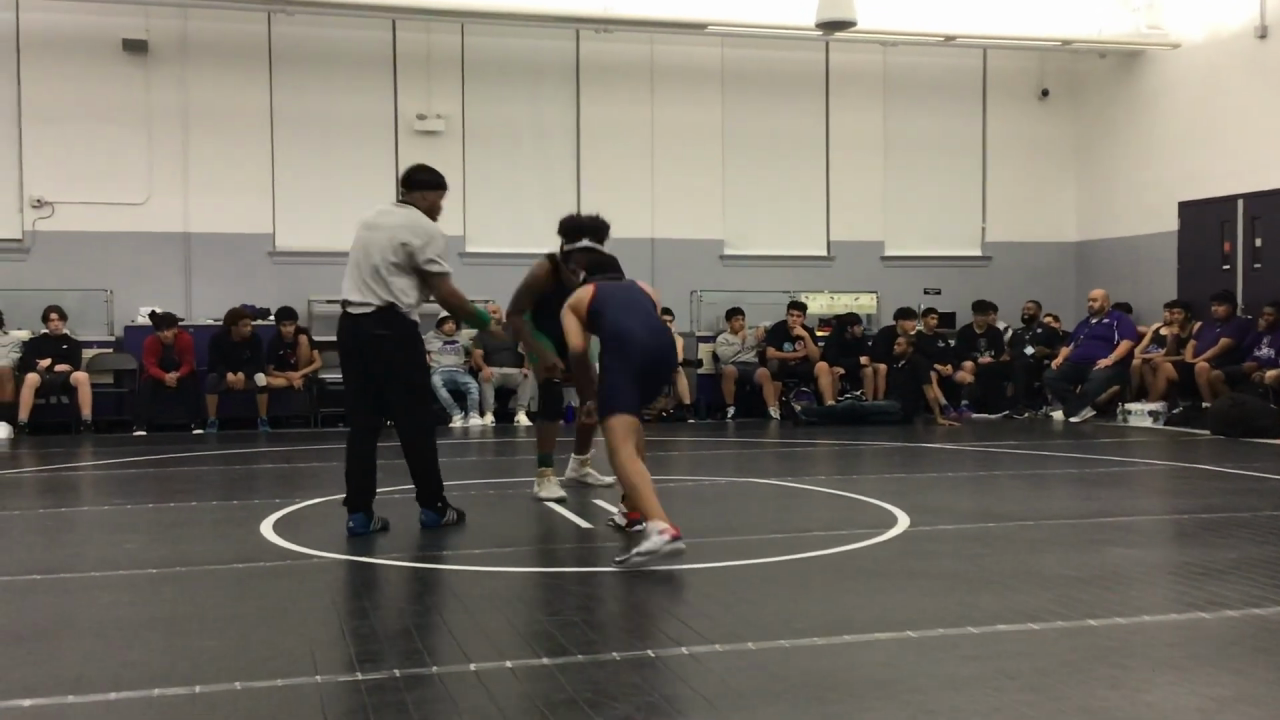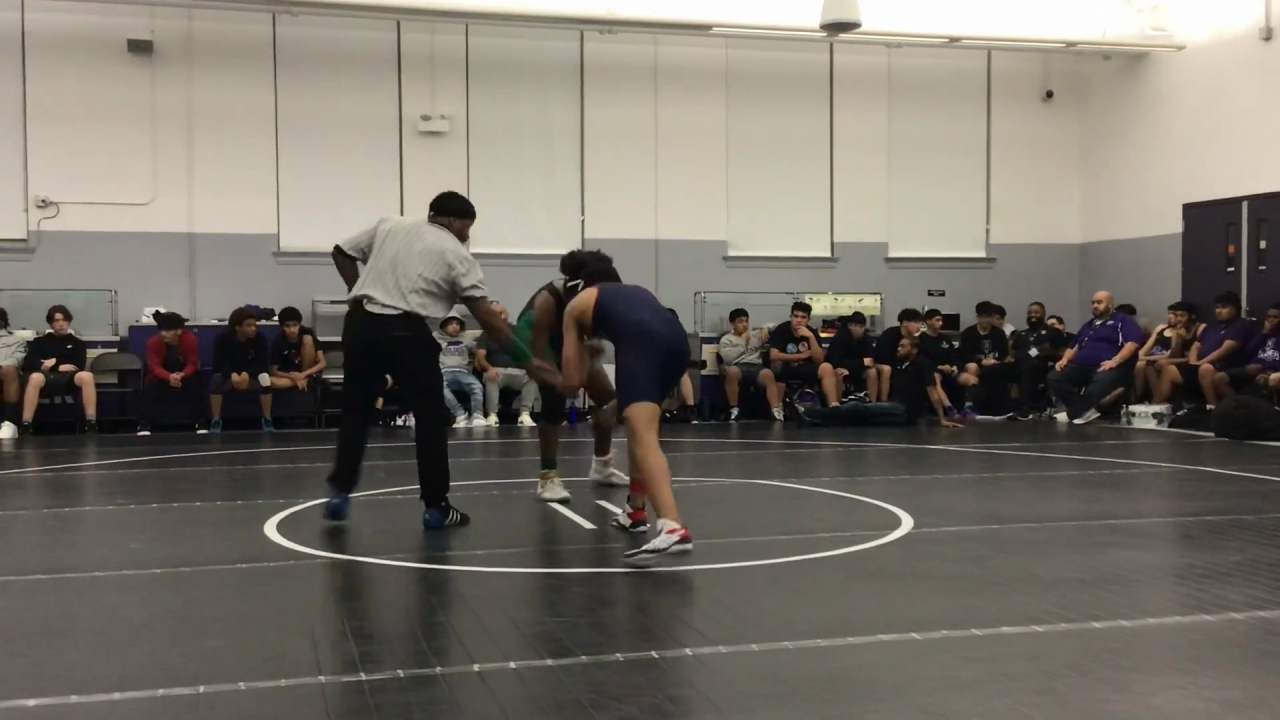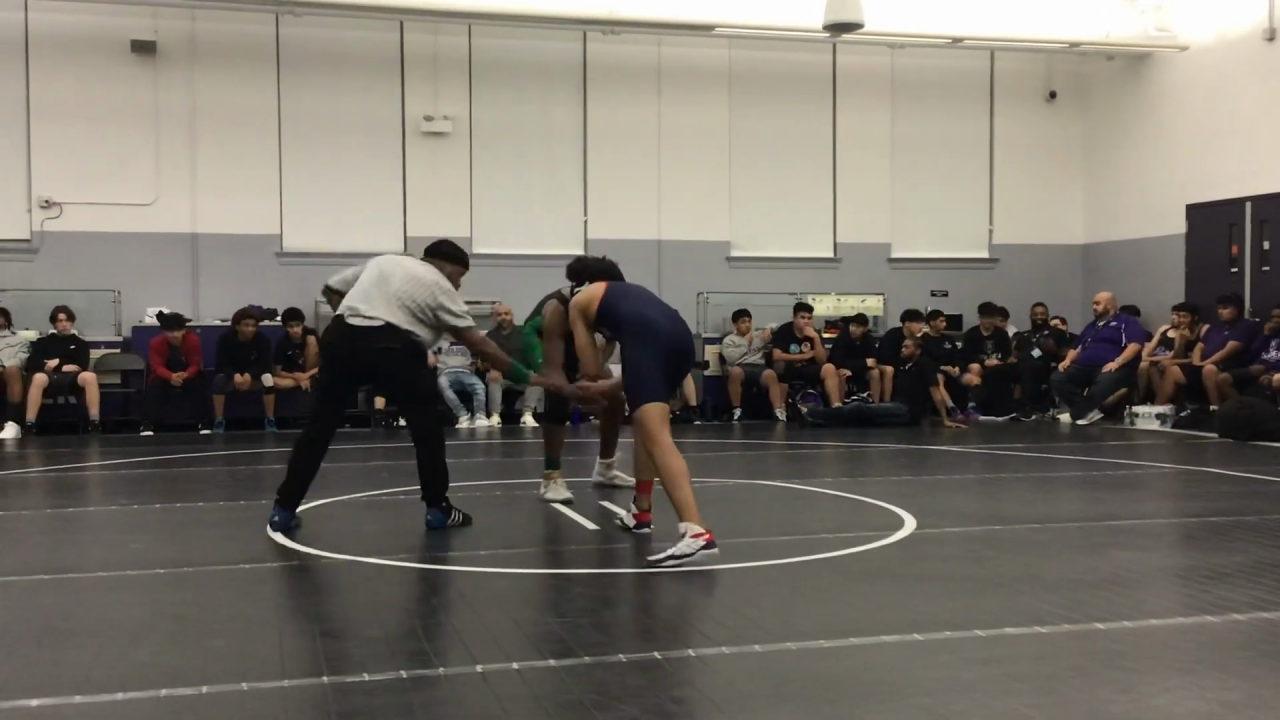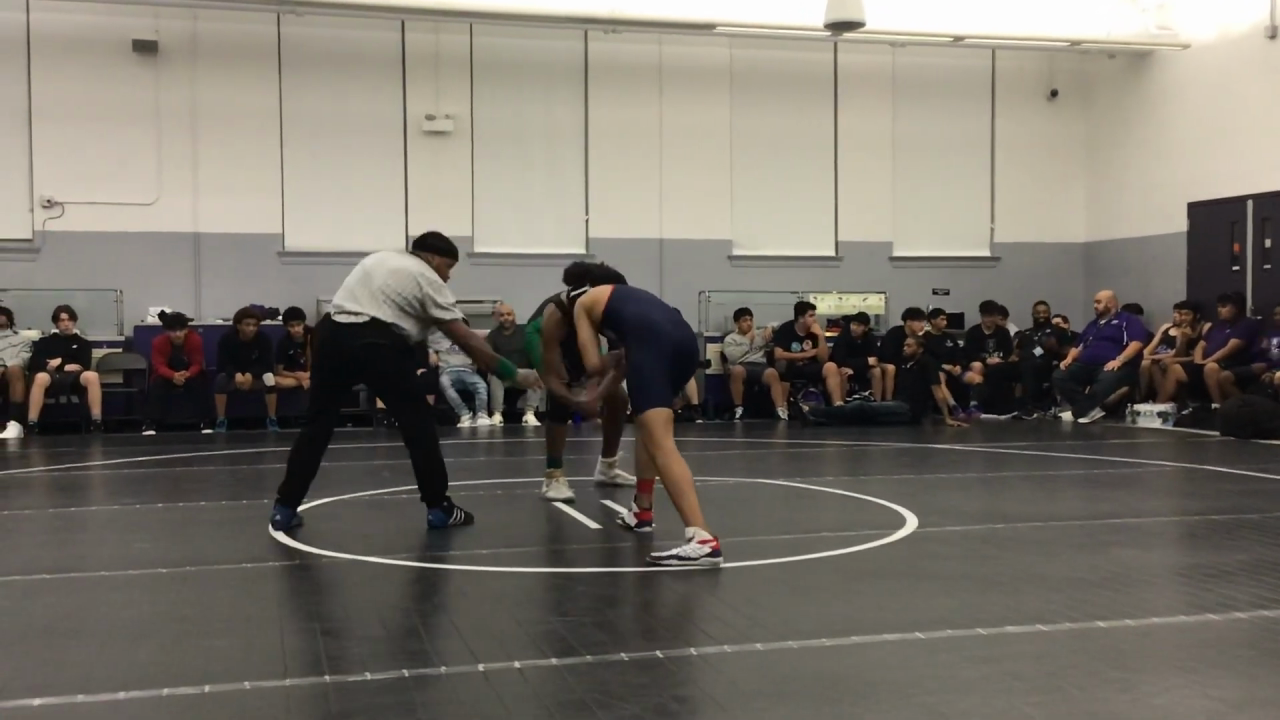
dt=0.3s
person 1, frame 1
left shoulder: (371, 219)
right shoulder: (425, 230)
right elbow: (445, 295)
right wrist: (484, 321)
left hip: (351, 325)
right hip: (391, 328)
left knee: (364, 422)
right knee: (415, 419)
left ankle: (359, 513)
right ankle: (433, 507)
person 1, frame 2
left shoulder: (389, 225)
right shoulder: (456, 254)
left elbow: (342, 253)
right elbow: (487, 317)
right wrist: (526, 358)
left hip: (362, 323)
right hip: (406, 332)
left knee: (356, 411)
right knee: (430, 417)
left ankle: (339, 493)
right ankle: (436, 506)
person 1, frame 3
left shoulder: (384, 261)
right shoulder: (439, 287)
left elbow: (332, 289)
right elbow: (479, 345)
right wrist: (526, 377)
left hip: (341, 337)
right hip: (388, 345)
left knee: (321, 422)
right knee: (426, 422)
left ankle: (284, 509)
right ankle: (437, 508)
person 1, frame 4
left shoulder: (377, 258)
right shoulder: (428, 279)
right elbow: (466, 339)
right wrist: (513, 374)
left hip: (331, 334)
right hip: (375, 342)
left knee: (318, 421)
right knee: (417, 421)
left ankle: (285, 508)
right ankle: (438, 507)
person 2, frame 1
left shoulder: (577, 299)
right shoulder: (644, 289)
left elbow: (577, 348)
left wrist: (590, 396)
left hip: (624, 348)
right hip: (663, 349)
left knee: (622, 450)
right knee: (630, 425)
left ankle: (661, 530)
right ankle: (634, 508)
person 2, frame 2
left shoulder: (577, 303)
right shoulder: (641, 291)
left elbow: (571, 383)
left wrist: (582, 352)
left hip: (641, 342)
right hip: (678, 339)
left knee: (644, 439)
right knee: (641, 426)
left ankle: (672, 528)
right ankle: (636, 509)
person 2, frame 3
left shoulder: (579, 301)
right shoulder: (630, 292)
left elbow: (591, 371)
left wrist: (600, 381)
right wrist: (605, 387)
left hip: (647, 339)
right hip: (681, 336)
left knee: (657, 440)
right knee: (645, 423)
left ankle: (696, 532)
right ankle: (641, 512)
person 2, frame 4
left shoulder: (584, 302)
right shoulder: (629, 297)
left elbow: (594, 365)
right elbow: (623, 365)
left wrist: (613, 360)
right wrist: (596, 395)
left hip: (652, 343)
right hip: (686, 340)
left knee: (660, 444)
right knee: (647, 423)
left ankle: (702, 539)
right ankle: (641, 511)
person 3, frame 1
left shoulder: (601, 267)
right shoulder: (544, 270)
right elbow: (513, 315)
right wrist: (540, 355)
right hip: (538, 326)
right knee: (552, 388)
left ankle: (579, 465)
right ankle: (544, 475)
person 3, frame 2
right shoulder: (548, 302)
right elbow: (538, 360)
right wrist: (560, 382)
right hip: (535, 332)
left knee: (607, 395)
right knee: (554, 395)
left ankle: (602, 466)
right ankle: (548, 477)
person 3, frame 3
right shoulder: (557, 309)
left elbow: (609, 341)
right elbow: (552, 371)
left hip: (577, 338)
right hip: (541, 335)
left knee: (615, 399)
right knee: (560, 396)
left ankle: (605, 468)
right ankle: (551, 478)
person 3, frame 4
right shoulder: (556, 314)
right elbow: (549, 378)
right wrist: (574, 399)
left hip: (578, 339)
right hip: (541, 336)
left knee: (619, 399)
right knee: (561, 396)
left ankle: (607, 468)
right ankle: (553, 477)
